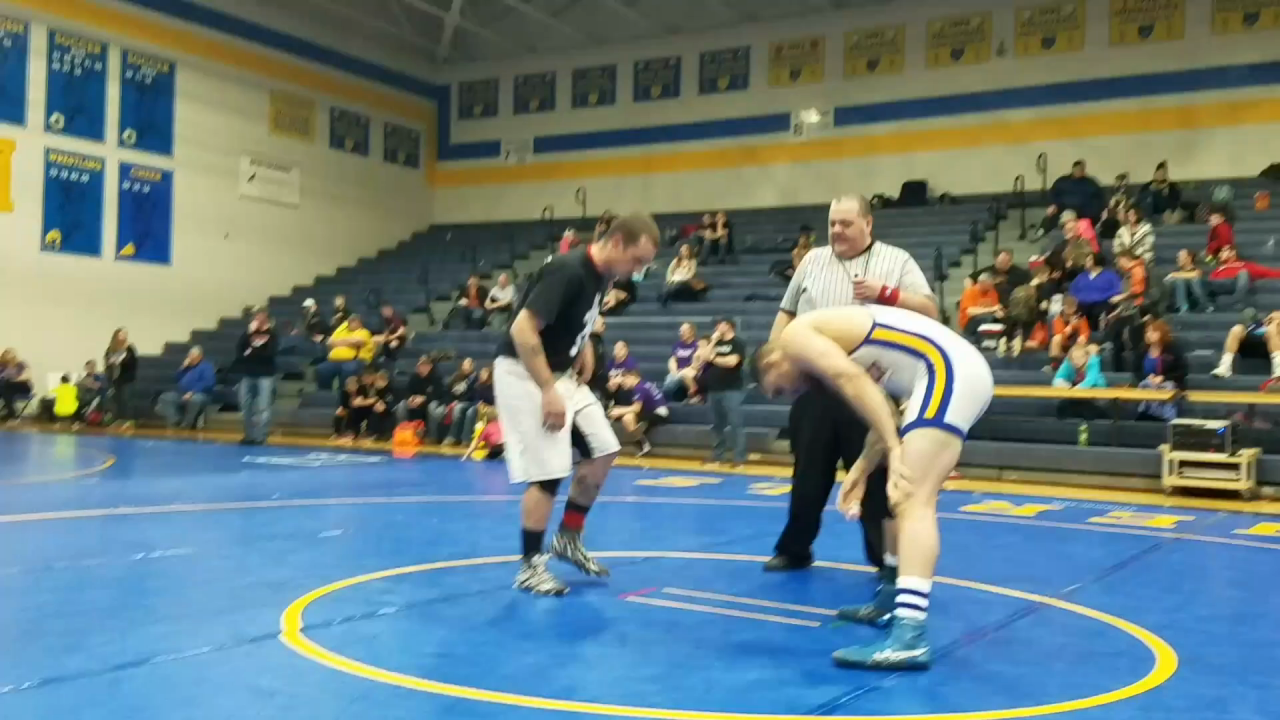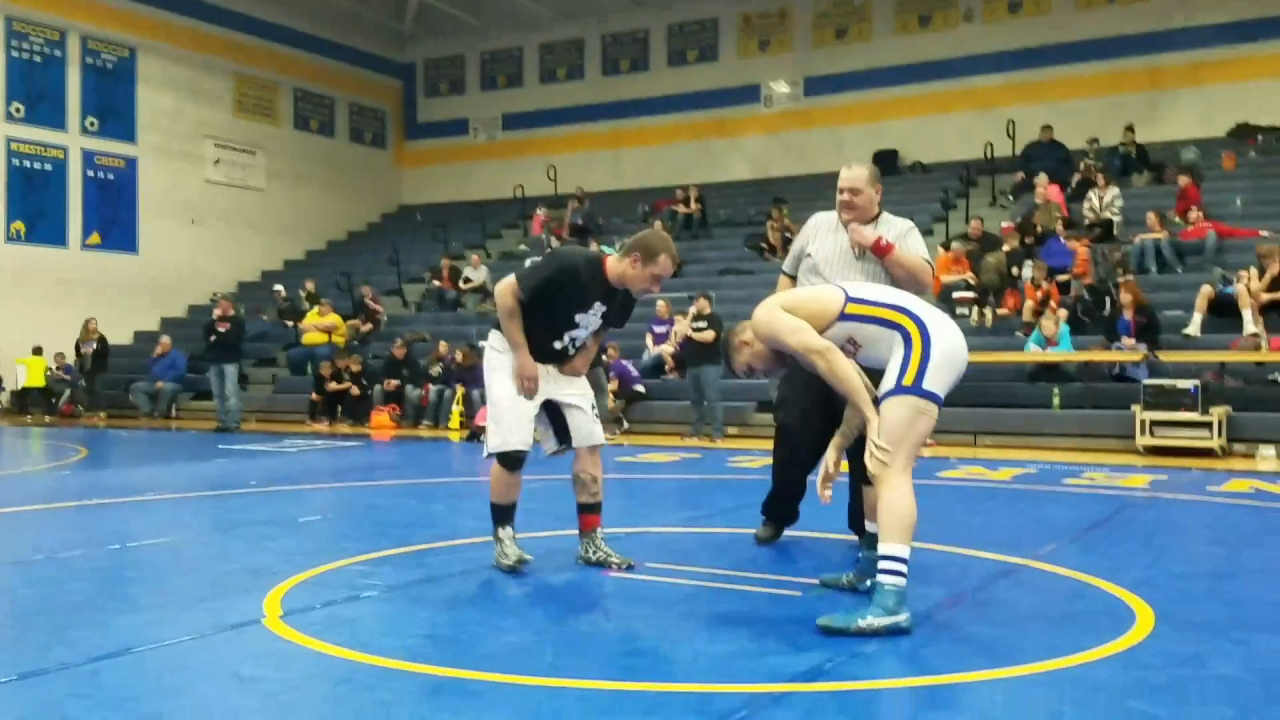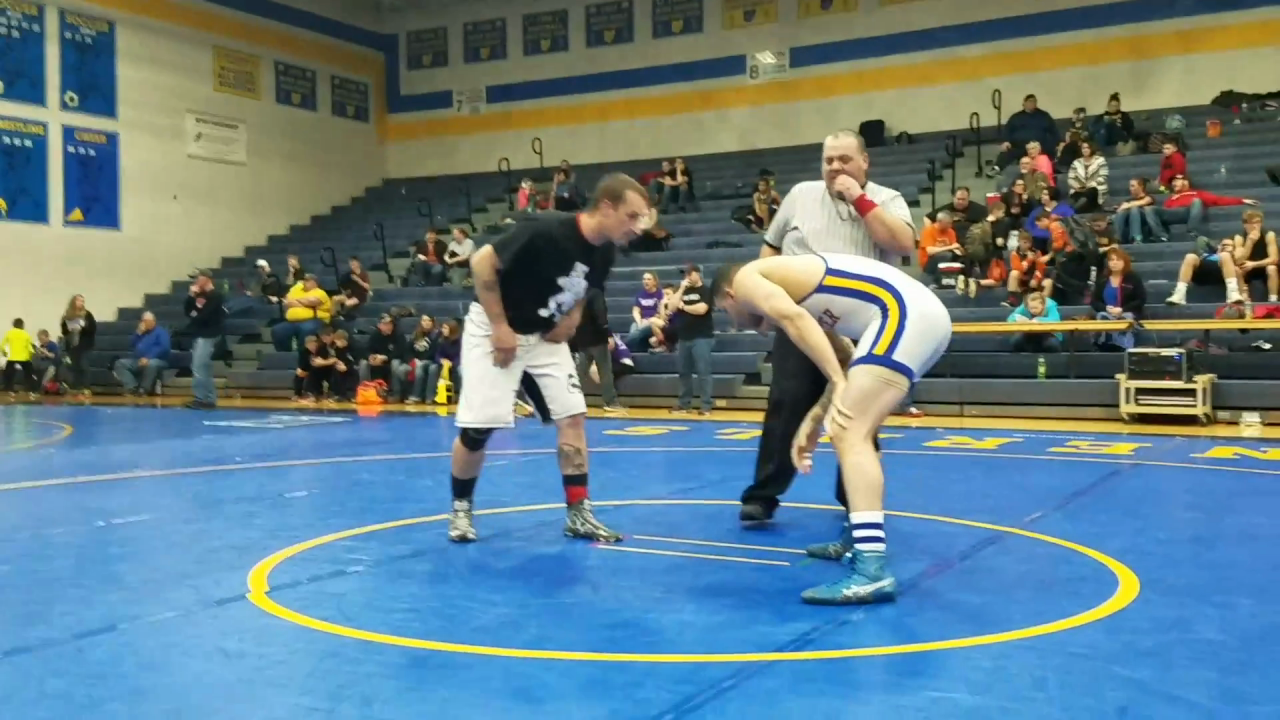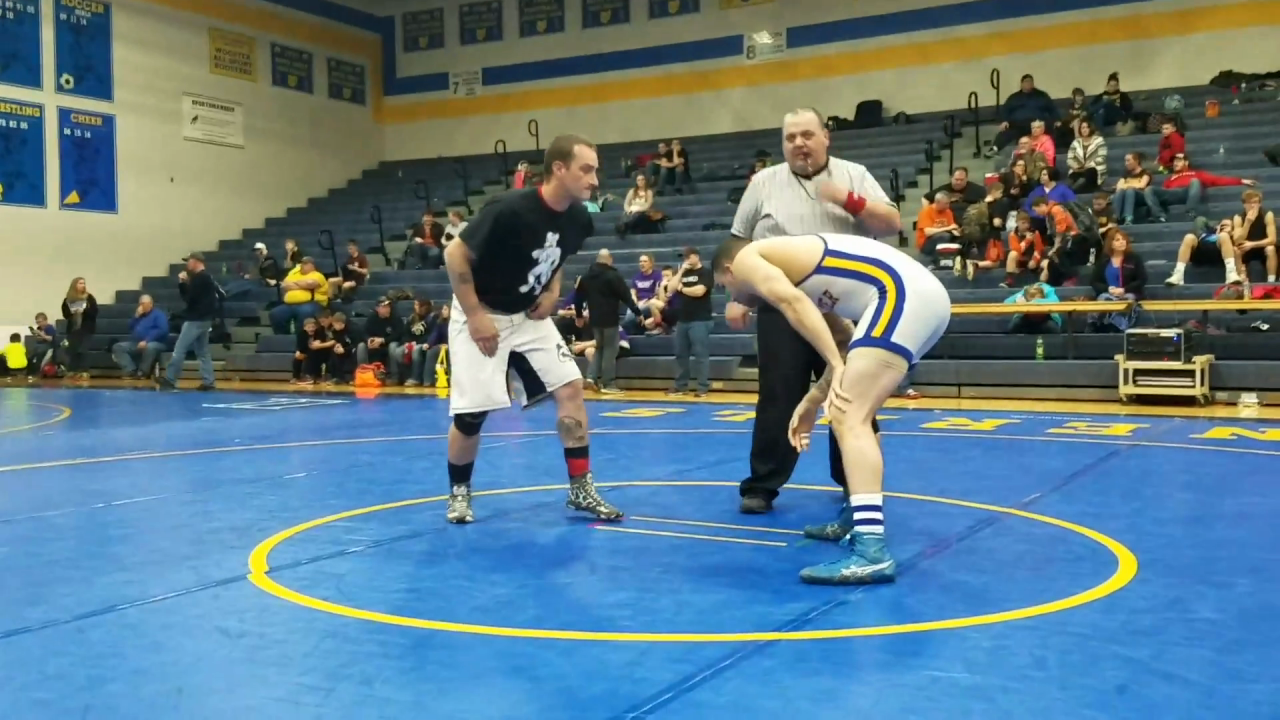
dt=0.3s
person 1, frame 1
left shoulder: (896, 262)
right shoulder: (814, 260)
left elbow: (929, 311)
right elbow: (786, 314)
left wrist: (885, 293)
right hip: (816, 388)
left knee: (876, 475)
right knee: (809, 474)
left ankle: (888, 560)
right ankle: (794, 549)
person 1, frame 2
left shoulder: (901, 230)
right shoulder: (818, 222)
left elbow: (923, 281)
right elbow: (787, 277)
left wrist: (878, 244)
left knee: (869, 443)
right knee: (793, 431)
left ankle: (869, 527)
right ankle: (779, 512)
person 1, frame 3
left shoulder: (886, 200)
right shoulder: (800, 196)
left elbow: (902, 244)
right elbow: (770, 249)
left wrist: (860, 199)
right knee: (786, 406)
right ankle: (762, 495)
person 1, frame 4
left shoulder: (853, 176)
right shoulder: (764, 182)
left elbow: (891, 224)
right elbow: (739, 243)
left wrist: (850, 199)
right wrist: (736, 295)
right hip: (781, 311)
right knee: (778, 399)
right ankle: (760, 485)
person 2, frame 1
left shoulder: (602, 275)
right shoulder: (567, 272)
right elbow: (522, 330)
left wrist: (587, 349)
right wrist: (547, 392)
left hip: (562, 373)
right hip: (524, 374)
left knee: (604, 451)
right knee: (548, 473)
left ankle: (568, 539)
right ankle: (530, 566)
person 2, frame 2
left shoulder: (624, 296)
right shoulder: (569, 266)
right elbow: (505, 291)
left wrist: (587, 354)
right wrist: (521, 356)
left hip: (560, 364)
right hip: (513, 354)
left knee: (590, 445)
right knee: (512, 449)
left ankle: (591, 543)
right ankle: (504, 539)
person 2, frame 3
left shoulder: (605, 253)
right shoulder: (544, 231)
right elbow: (482, 263)
left wrist: (573, 316)
right wrist: (499, 327)
left hip: (545, 338)
right hip: (495, 329)
left knee: (574, 418)
right knee: (479, 427)
left ankle: (579, 515)
right ankle: (460, 508)
person 2, frame 4
left shoulder: (578, 219)
right shoulder: (509, 210)
right elbow: (455, 256)
left wrist: (553, 292)
right wrist: (476, 316)
left hip: (528, 316)
right hip: (482, 316)
left knee: (570, 388)
right knee: (471, 413)
left ankle: (581, 489)
right ankle: (459, 492)
person 3, frame 1
left shoulder: (793, 337)
right shoulder: (824, 362)
left elbow: (851, 377)
right elbow: (884, 419)
left wrist: (896, 449)
right wrist: (862, 469)
left hip: (950, 370)
right hip: (964, 369)
left knee: (912, 500)
right knee: (906, 493)
left ankle: (908, 639)
right ankle: (896, 599)
person 3, frame 2
left shoulder: (765, 318)
right shoulder: (796, 328)
left elbow: (824, 353)
right elbow: (859, 392)
left wrist: (873, 419)
right wrist: (837, 448)
left hip: (923, 339)
right hip: (939, 338)
left knee: (889, 468)
right knee: (880, 462)
left ankle: (889, 604)
right ankle: (873, 566)
person 3, frame 3
left shoulder: (745, 279)
right shoulder: (783, 278)
left elbow: (795, 319)
right elbow: (846, 365)
left wrist: (840, 385)
right wrist: (814, 421)
left hip: (903, 313)
right hip: (927, 313)
left knee: (848, 434)
right knee: (856, 430)
left ankle: (872, 571)
right ankle: (859, 538)
person 3, frame 4
left shoulder: (746, 259)
right shoulder: (786, 260)
left elbow: (793, 302)
right elbow: (844, 343)
left wrist: (837, 369)
right wrist: (812, 402)
left hip: (902, 294)
right hip: (926, 294)
left knee: (847, 417)
right knee: (855, 413)
left ankle: (871, 552)
right ankle: (858, 520)
